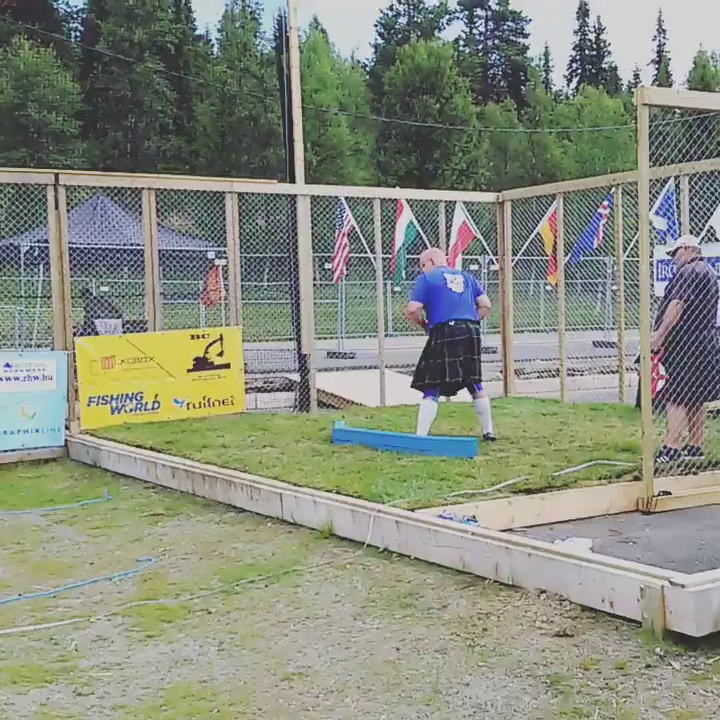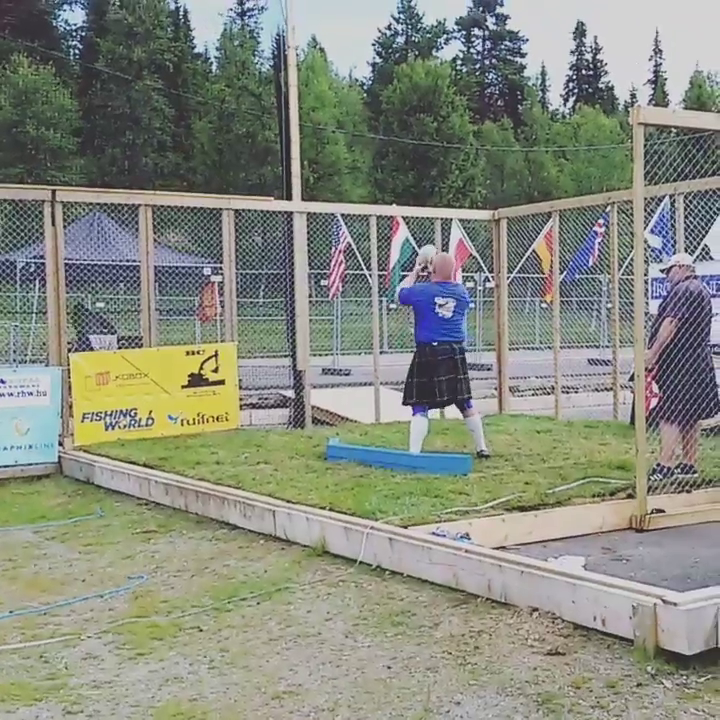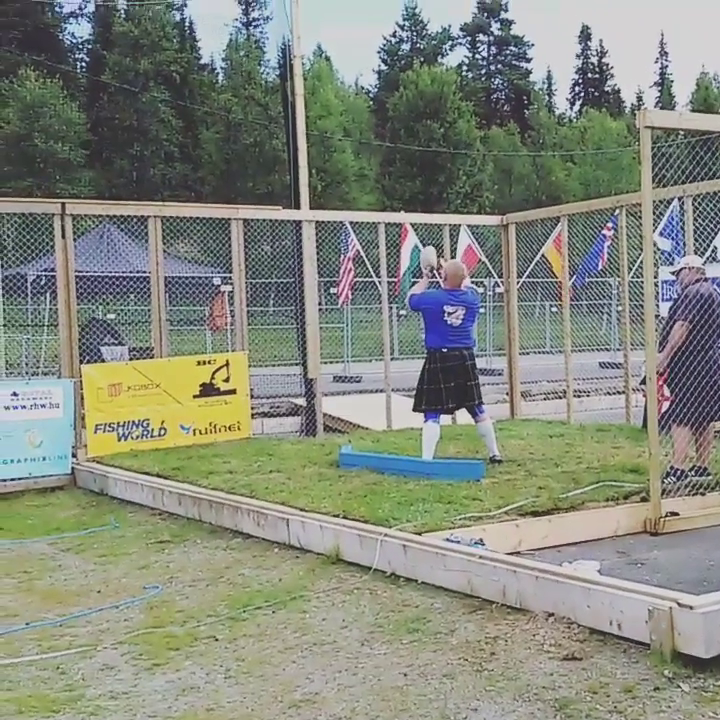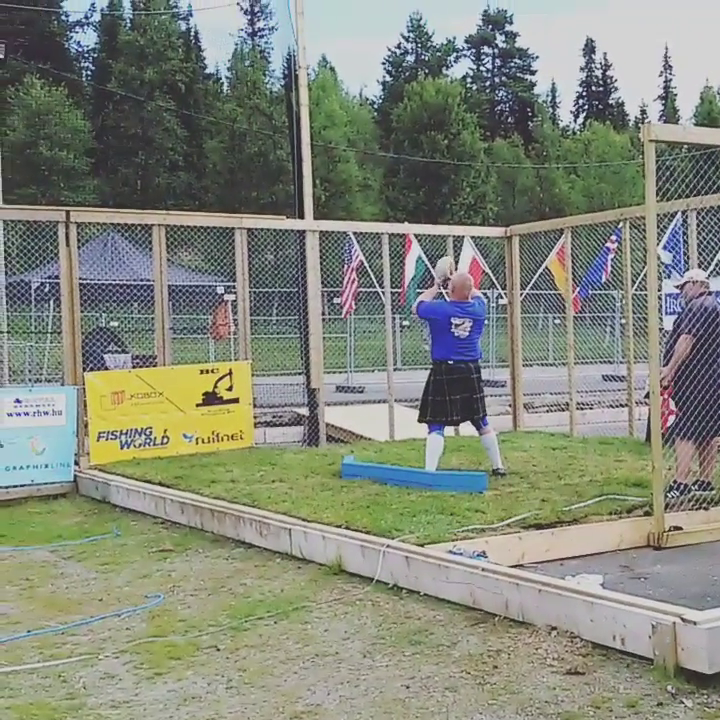
dt=0.7s
person 1, frame 1
left shoulder: (689, 272)
left elbow: (678, 304)
left wrist: (660, 333)
left hip: (686, 343)
left knee: (676, 397)
right knee: (696, 397)
left ankle: (672, 450)
right ankle: (695, 447)
person 1, frame 2
left shoulder: (682, 290)
left elbow: (671, 322)
left wrist: (653, 352)
left hip: (679, 361)
right hip: (698, 360)
left knee: (669, 414)
right knee: (691, 415)
left ankle: (664, 468)
right ankle: (688, 465)
person 1, frame 3
left shoulder: (693, 293)
left elbow: (683, 326)
left wrist: (664, 355)
left hip: (690, 365)
left knee: (681, 418)
left ankle: (677, 471)
person 1, frame 4
left shoulder: (698, 306)
left elbow: (688, 339)
left wrist: (670, 368)
left hip: (695, 379)
left knee: (685, 431)
left ankle: (681, 484)
person 2, frame 1
left shoulder: (426, 278)
right shoulder: (466, 277)
left elbow: (412, 309)
right elbow: (486, 306)
left wrist: (423, 324)
left hip: (445, 334)
right hip: (471, 333)
left knee: (432, 390)
right knee: (475, 385)
left ankle: (420, 437)
right ankle: (489, 431)
person 2, frame 2
left shoulder: (420, 291)
right shoulder: (461, 292)
left elbow: (400, 294)
left wrist: (415, 273)
right wrist: (446, 270)
left hip: (428, 354)
right hip: (455, 353)
left knee: (420, 407)
right knee: (465, 404)
left ankle: (414, 454)
right ankle: (482, 448)
person 2, frame 3
left shoulder: (430, 298)
right shoulder: (471, 298)
left elbow: (411, 299)
right elbow: (468, 286)
left wrist: (425, 278)
right wrist: (455, 273)
left hip: (438, 361)
right hip: (465, 359)
left knee: (432, 414)
right knee: (477, 409)
left ankle: (427, 460)
right ankle: (494, 454)
person 2, frame 4
left shoulder: (438, 309)
right shoulder: (478, 309)
left elbow: (418, 306)
right elbow: (477, 295)
left wrist: (435, 287)
right wrist: (460, 281)
left hip: (444, 373)
right hip: (471, 372)
left knee: (436, 425)
right knee: (481, 422)
left ankle: (430, 472)
right ankle: (498, 466)
